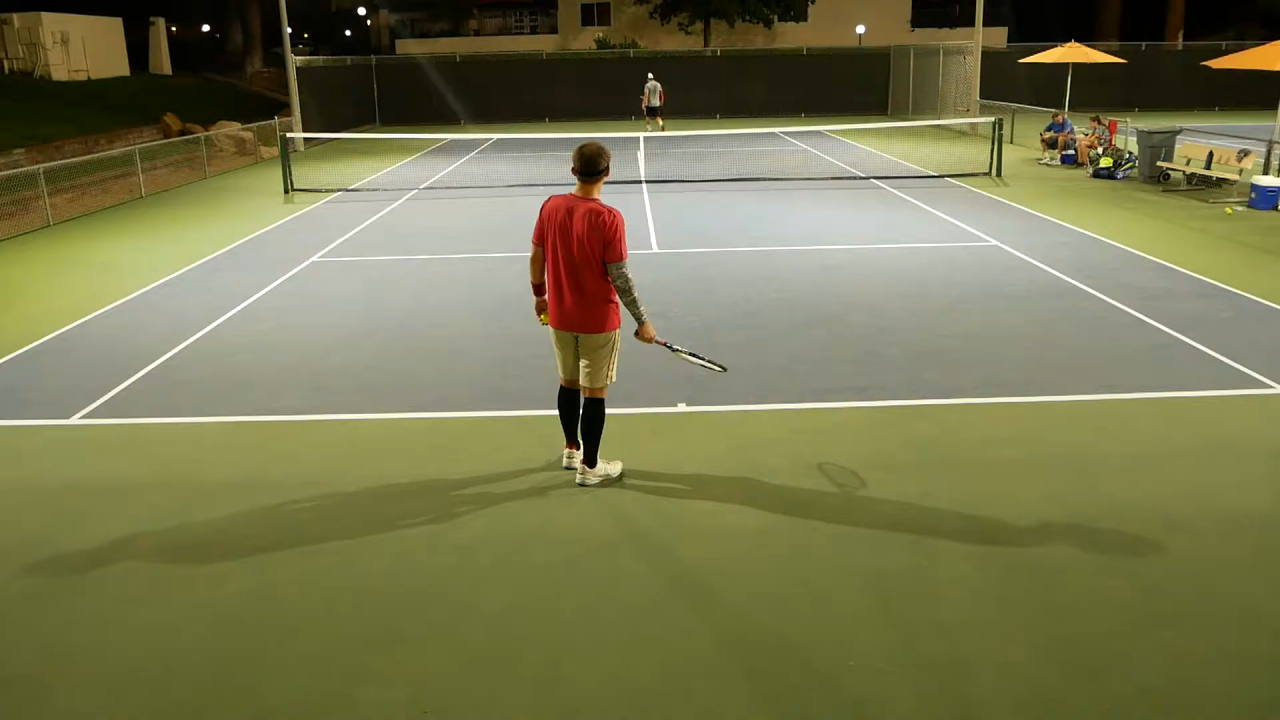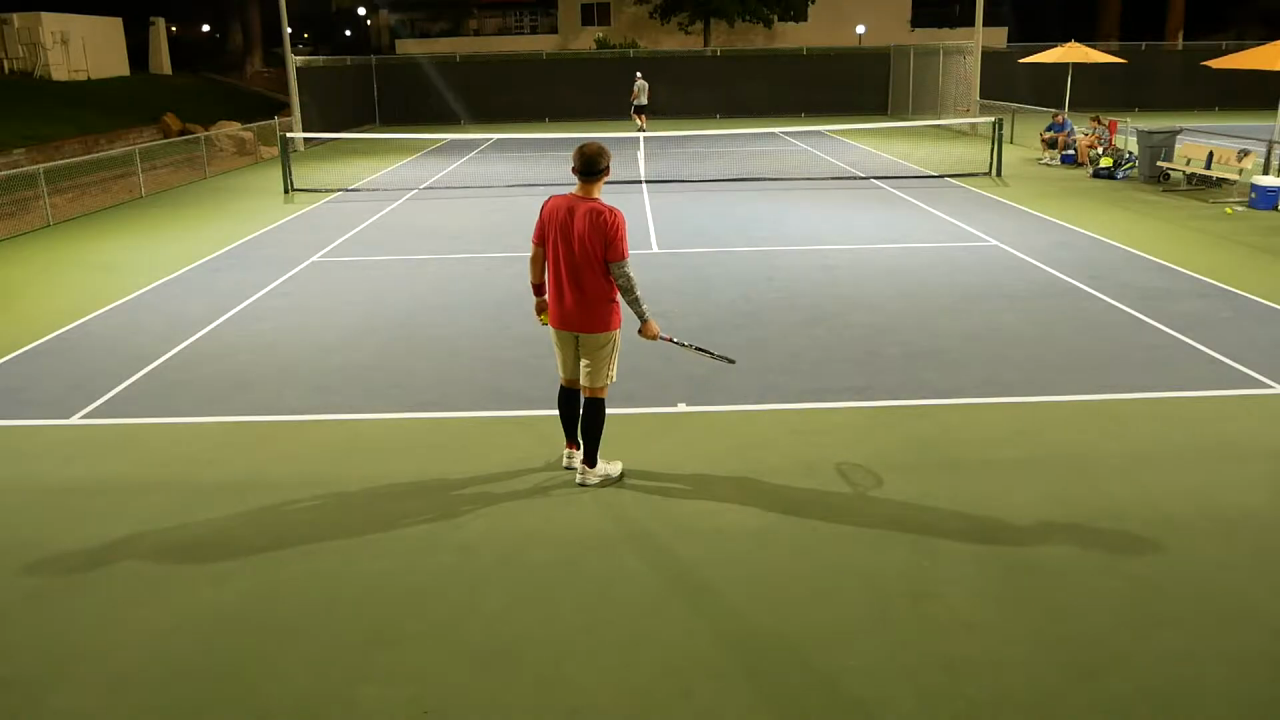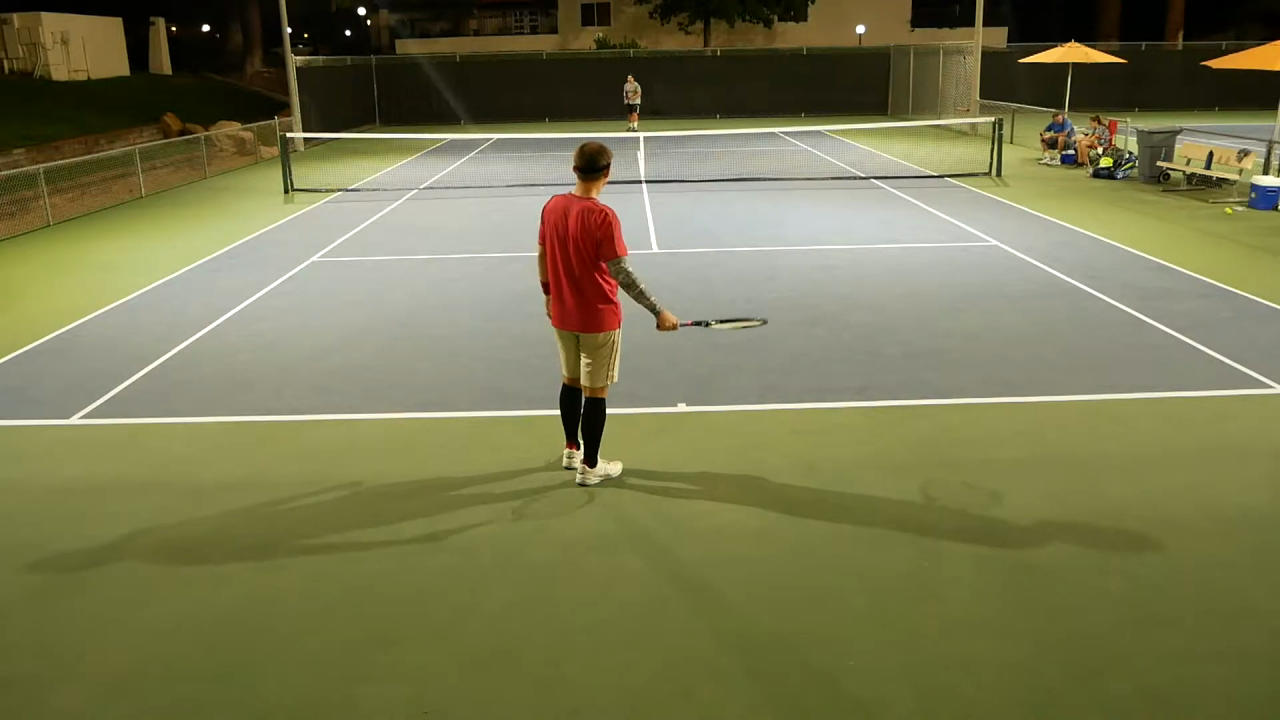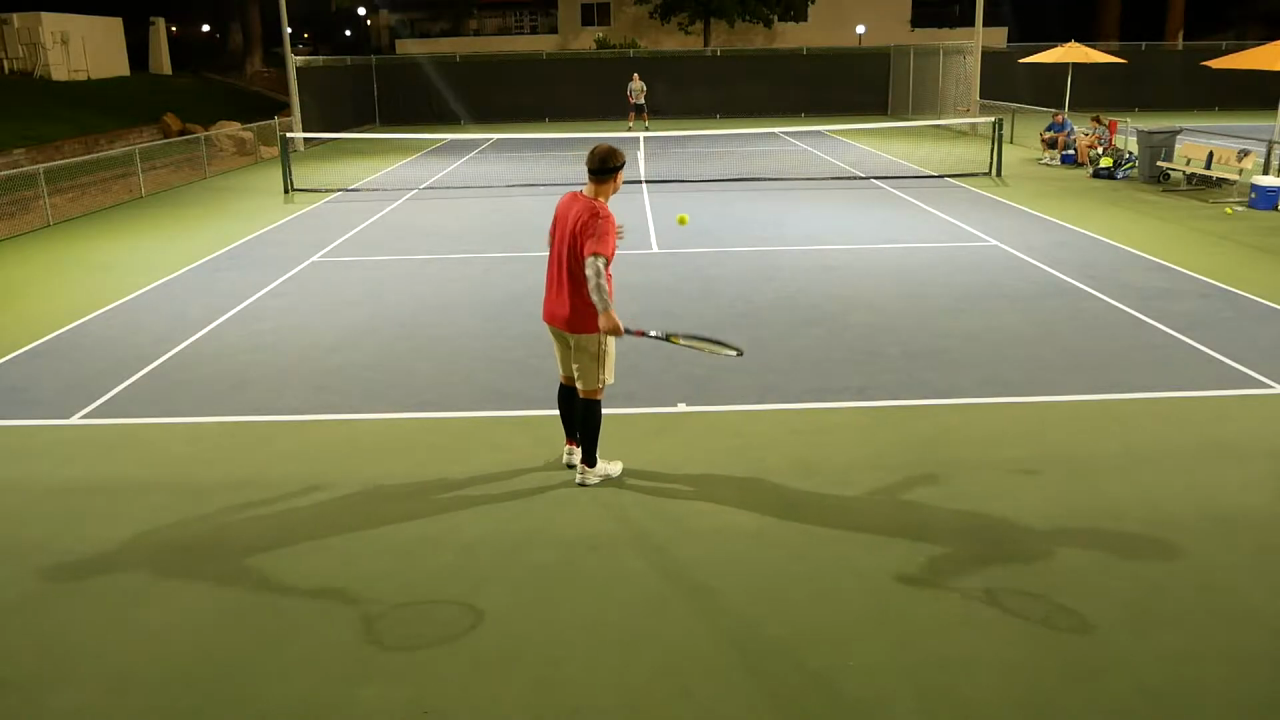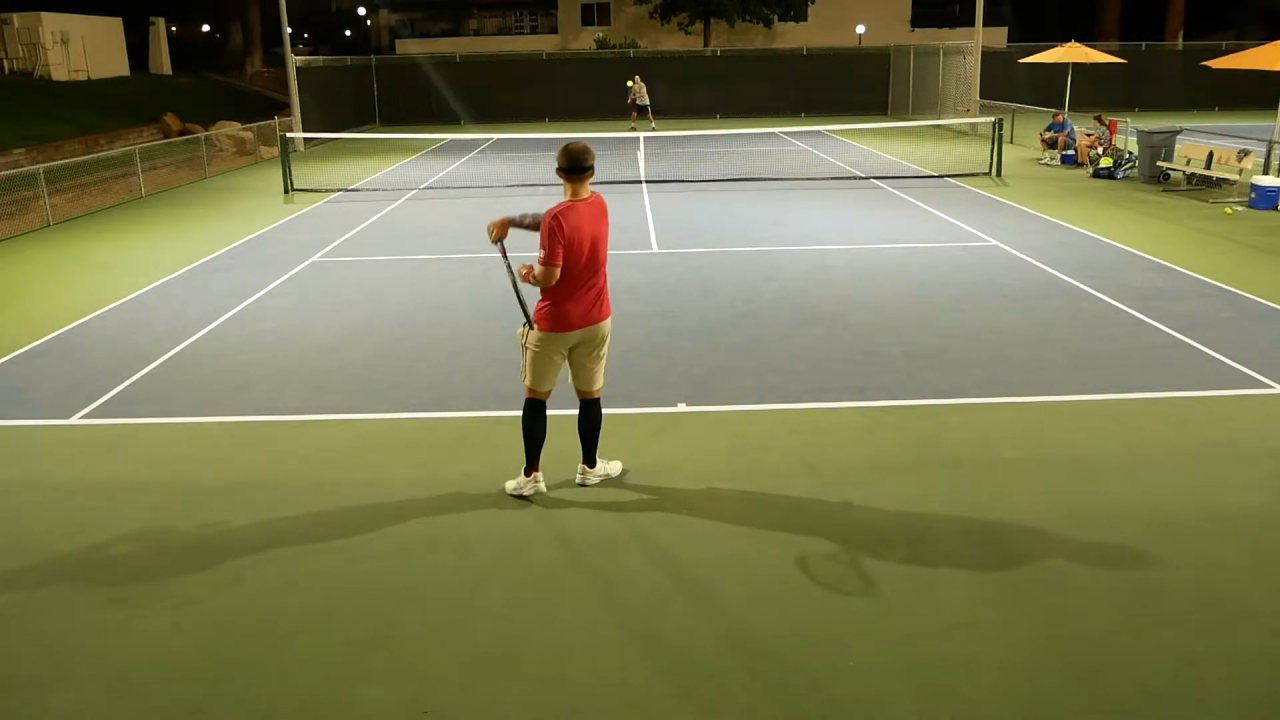
dt=0.7s
person 1, frame 1
left shoulder: (550, 207)
right shoulder: (609, 218)
left elbow: (536, 257)
right elbow: (619, 277)
left wrist: (539, 295)
right wrist: (642, 321)
left hip: (560, 317)
right hip: (598, 321)
left knee: (568, 383)
right knee: (595, 392)
left ankle: (572, 449)
right ankle: (589, 466)
person 1, frame 2
left shoulder: (551, 207)
right shoulder: (609, 218)
left elbow: (536, 257)
right elbow: (621, 275)
left wrist: (539, 295)
right wrist: (645, 318)
left hip: (561, 316)
right hip: (598, 321)
left knee: (568, 383)
right knee: (595, 391)
left ankle: (571, 449)
right ankle: (589, 466)
person 1, frame 3
left shoulder: (552, 206)
right shoulder: (603, 216)
left elbow: (543, 255)
right elbow: (620, 272)
left wrist: (548, 292)
right wrist: (658, 311)
left hip: (564, 315)
right hip: (599, 318)
left knee: (571, 382)
right knee: (596, 391)
left ankle: (572, 449)
right ankle: (589, 466)
person 1, frame 4
left shoulder: (567, 202)
right shoulder: (601, 217)
right elbow: (594, 269)
right wrist: (605, 312)
left hip: (555, 313)
right hip: (587, 319)
left knee: (568, 382)
right knee: (591, 392)
left ankle: (572, 445)
right ankle: (589, 466)
person 1, frame 5
left shoulder: (555, 218)
right shoulder: (599, 204)
left elbow: (549, 278)
left wrist: (529, 275)
right wrist: (510, 220)
left hip: (553, 323)
right hip: (595, 321)
left knee: (536, 397)
right knee: (590, 395)
left ankle: (531, 475)
right ankle: (589, 467)
